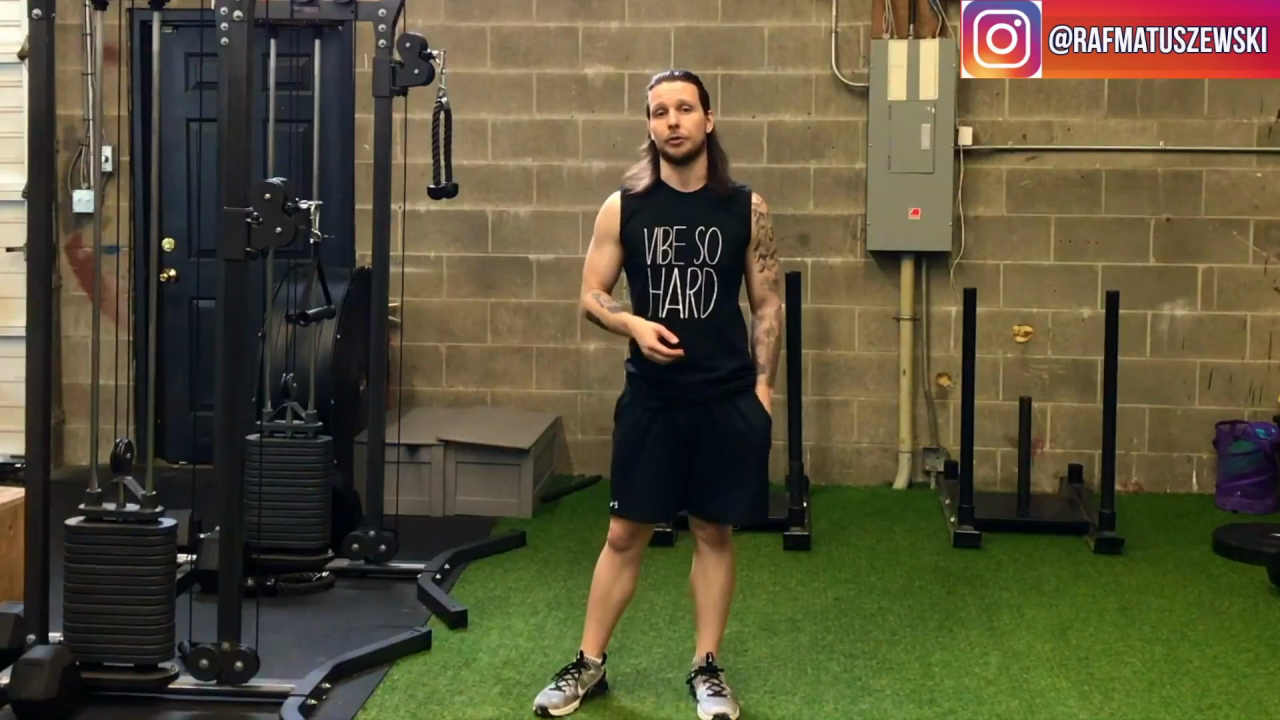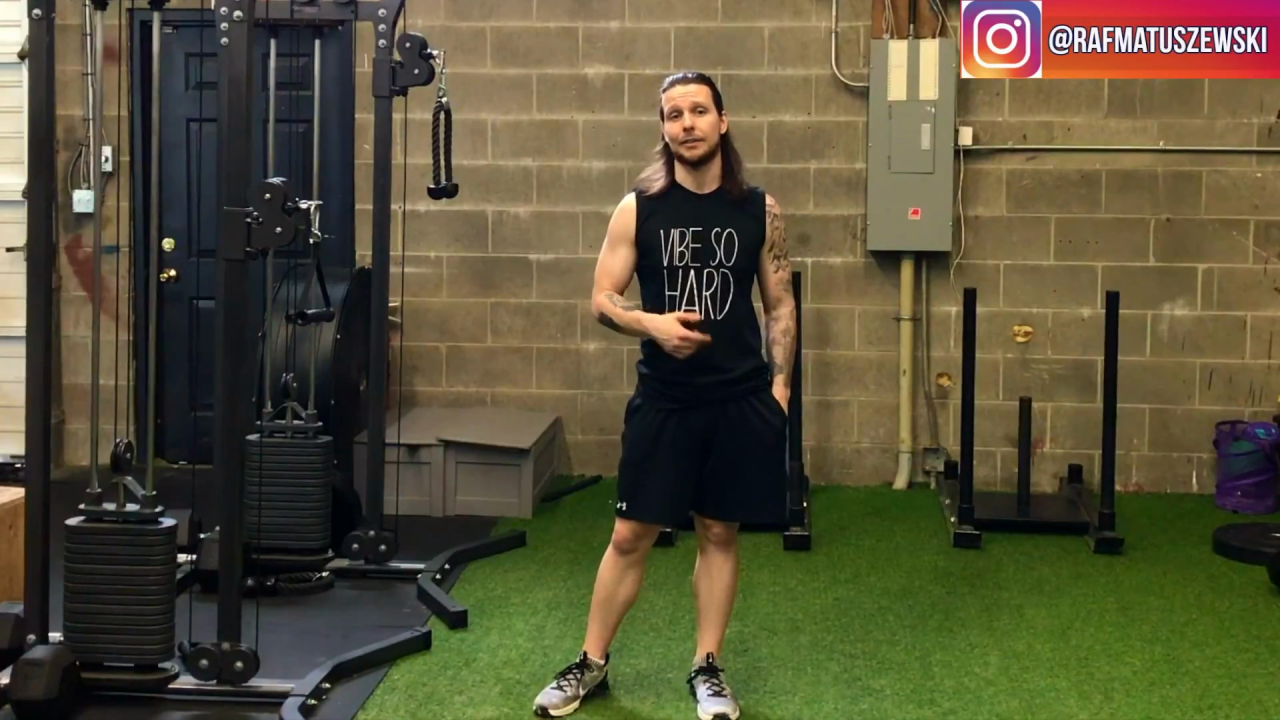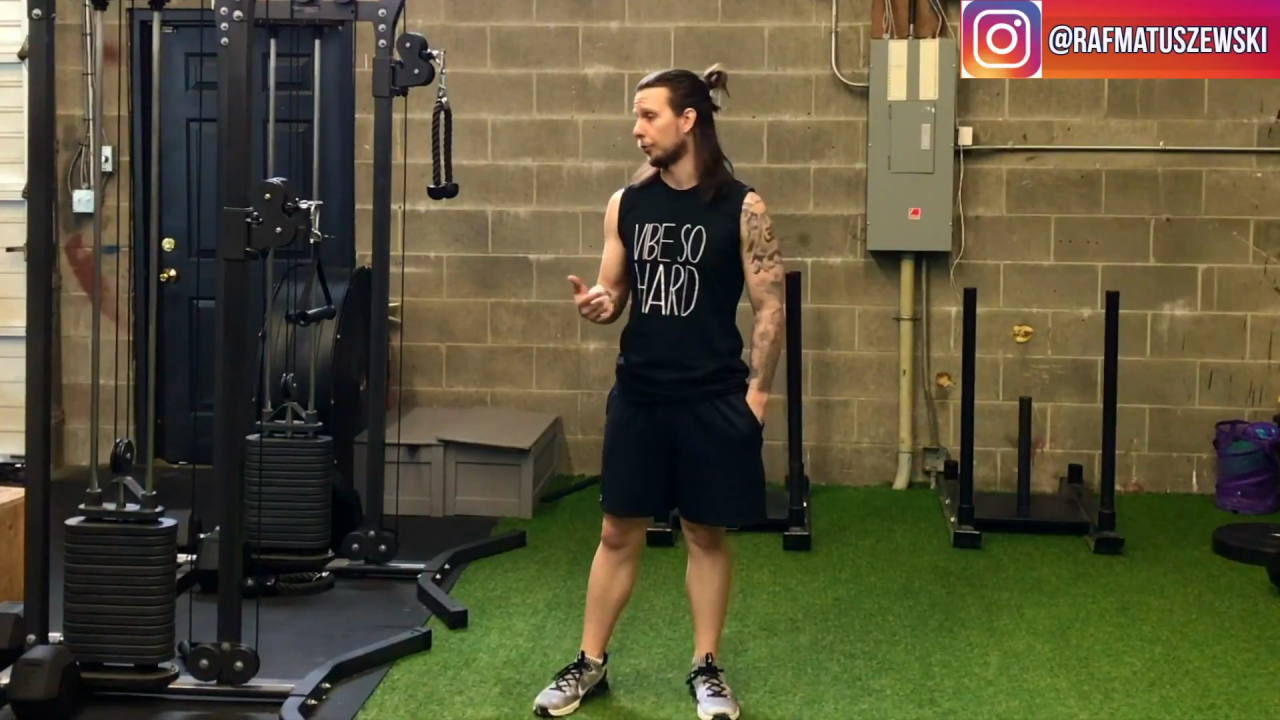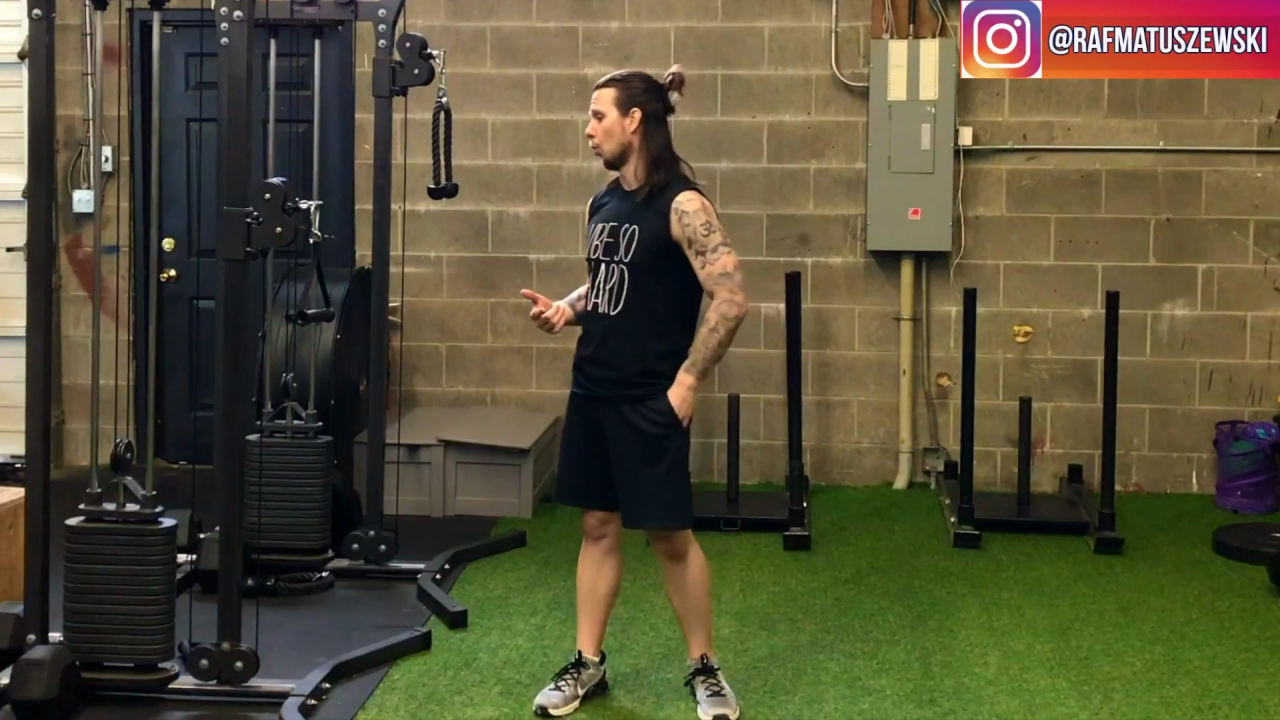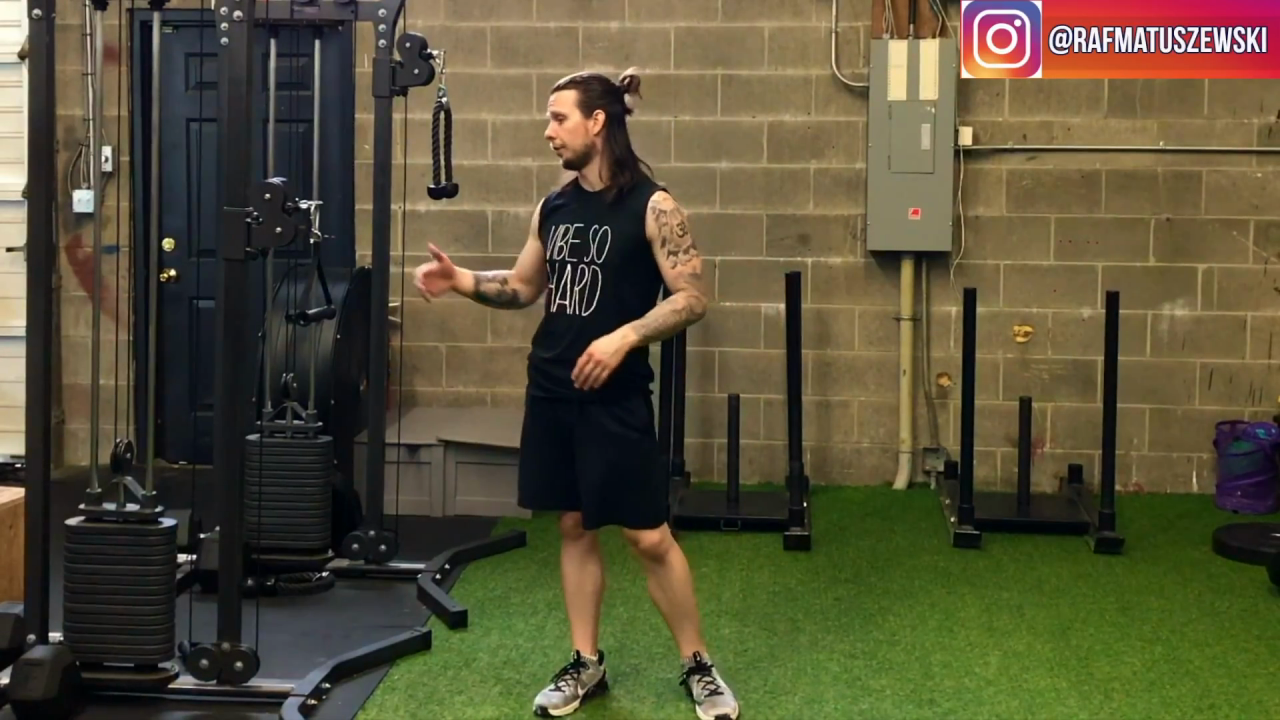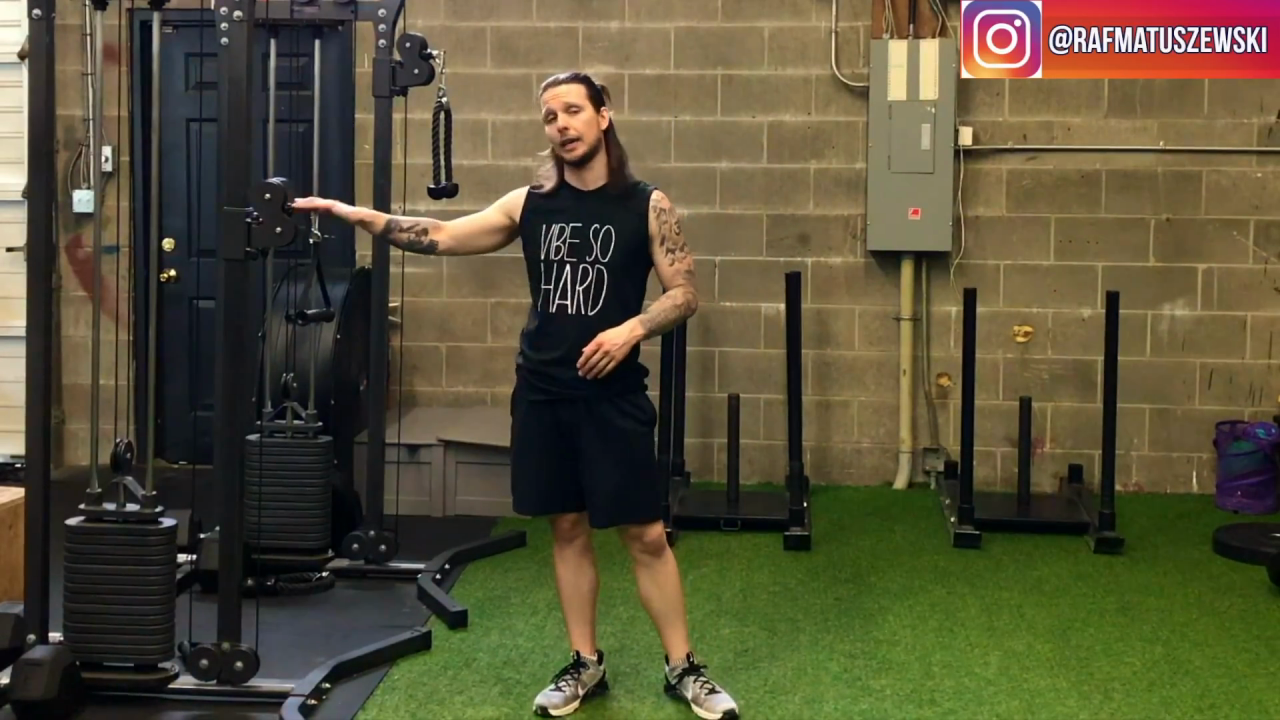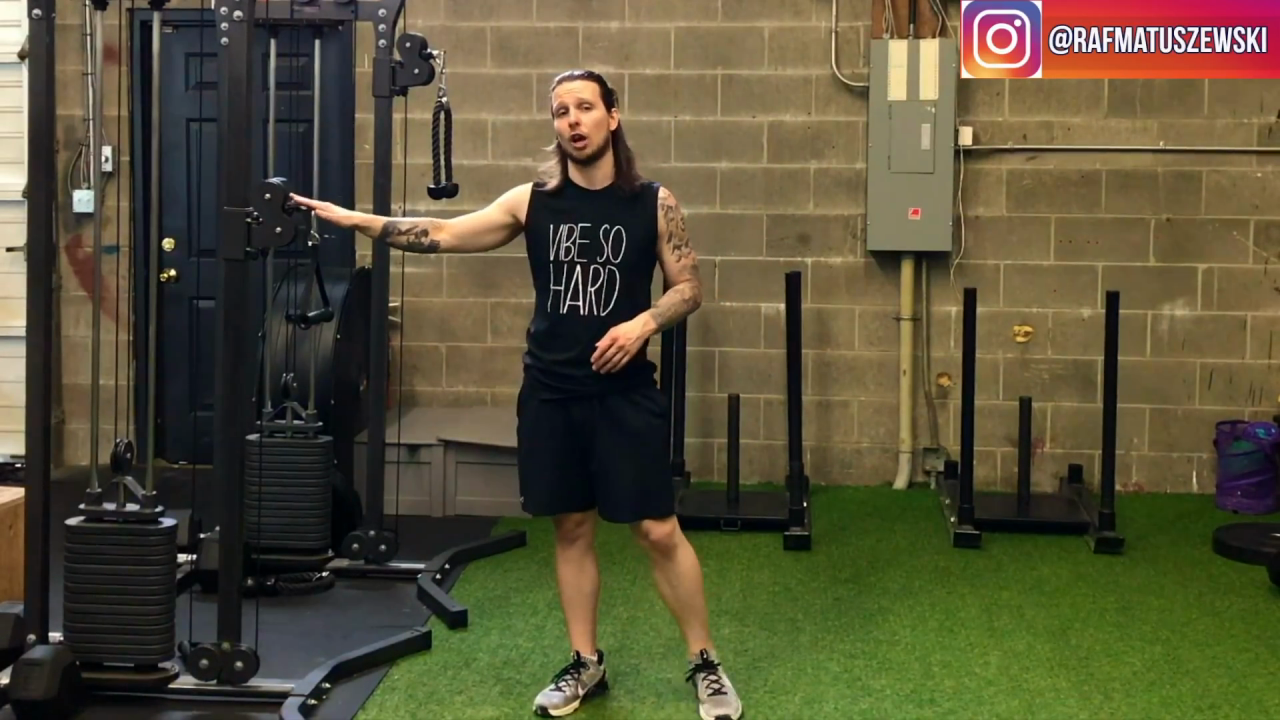
dt=0.5s
person 1, frame 1
left shoulder: (745, 208)
right shoulder: (623, 206)
left elbow: (767, 303)
right elbow: (591, 294)
left wrist: (762, 383)
right wrist: (634, 325)
left hip: (727, 399)
right hip: (651, 398)
left knee: (714, 532)
right knee: (626, 532)
right ankle: (589, 664)
person 1, frame 2
left shoulder: (759, 210)
right shoulder: (638, 208)
left elbow: (780, 304)
right elbow: (603, 298)
left wrist: (780, 383)
right wrist: (652, 322)
left hip: (740, 398)
right hip: (663, 398)
left knee: (719, 533)
right knee: (631, 534)
left ankle: (707, 668)
right ankle: (591, 663)
person 1, frame 3
left shoulder: (741, 206)
right shoulder: (627, 203)
left elbow: (770, 306)
right elbow: (614, 287)
left wrist: (756, 389)
right wrist: (599, 303)
left hip: (712, 399)
right hip: (637, 395)
left knee: (707, 533)
right knee: (619, 530)
right ankle: (589, 663)
person 1, frame 4
left shoulder: (683, 205)
right shoulder: (603, 204)
left elbow: (730, 299)
left wrist: (688, 380)
right wrist: (564, 309)
left hip: (650, 398)
right hip: (591, 391)
left knee: (670, 535)
right knee: (597, 526)
left ankle: (703, 666)
right ankle: (588, 663)
person 1, frame 5
left shoulder: (653, 206)
right shoulder: (553, 207)
left elbow: (693, 298)
right elbow: (521, 287)
left wrist: (624, 339)
right wrist: (462, 280)
left hip: (615, 398)
right hip: (550, 390)
left knee: (649, 535)
right knee: (574, 527)
left ankle: (696, 666)
right ankle: (585, 663)
person 1, frame 6
left shoulder: (647, 205)
right shoulder: (528, 203)
left elbow: (684, 293)
right elbow: (442, 237)
left wrist: (631, 329)
right wrist: (359, 215)
left hip: (613, 394)
right hip: (541, 393)
left knee: (645, 533)
right knee: (567, 527)
left ankle: (682, 666)
right ankle: (585, 663)
person 1, frame 7
left shoulder: (654, 202)
right shoulder: (532, 200)
left elbow: (689, 286)
right elbow: (444, 234)
left wrist: (646, 321)
right wrist: (357, 219)
left hip: (624, 392)
right hip: (550, 392)
left knee: (659, 530)
right knee: (571, 527)
left ankle: (706, 662)
right ankle: (585, 663)
